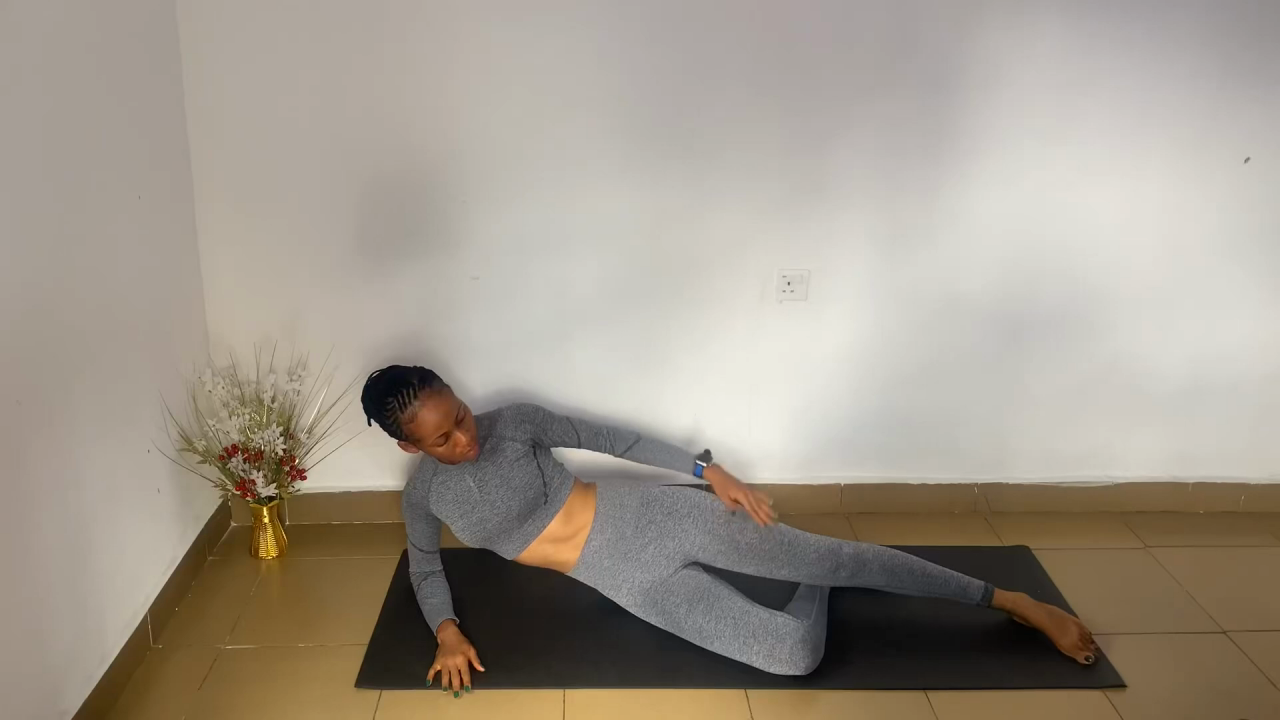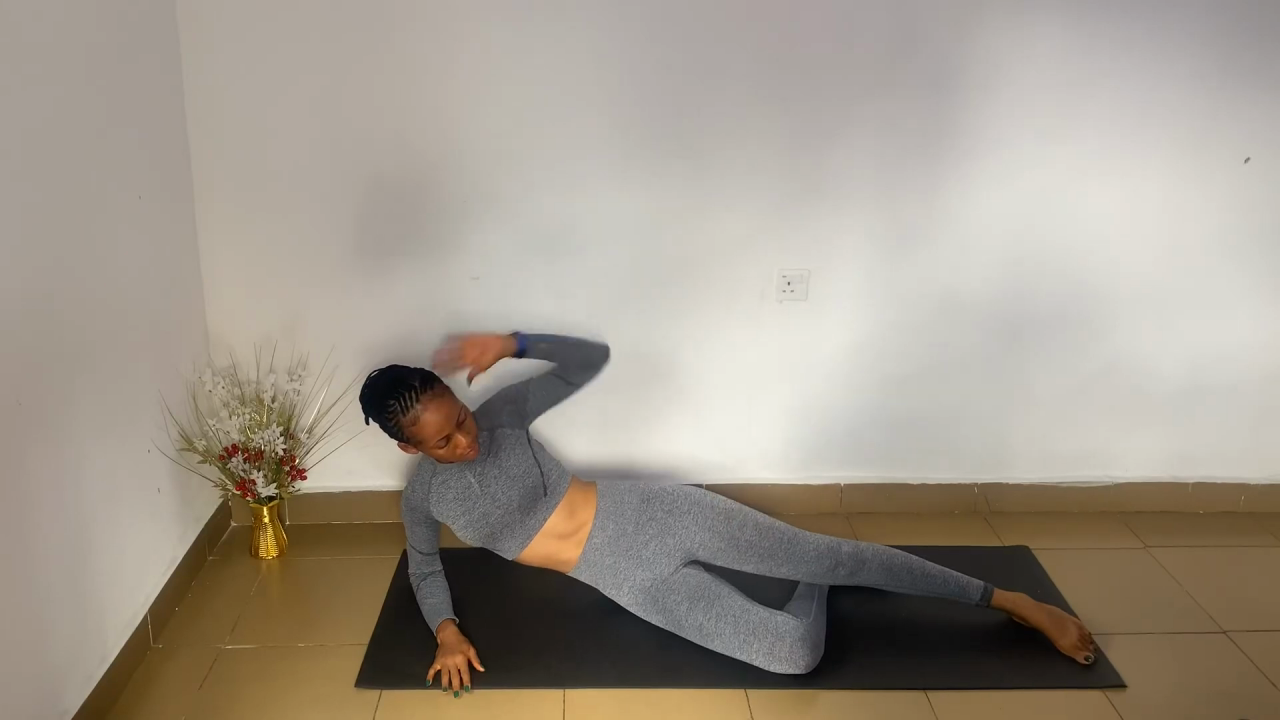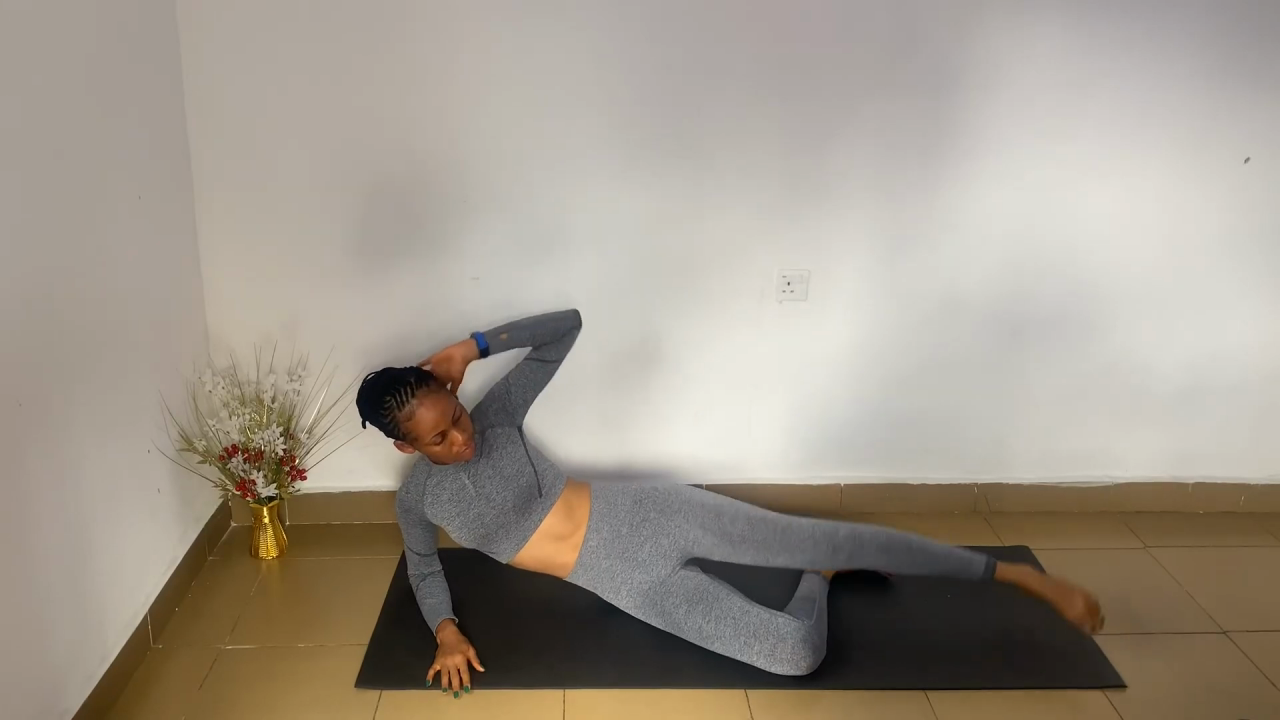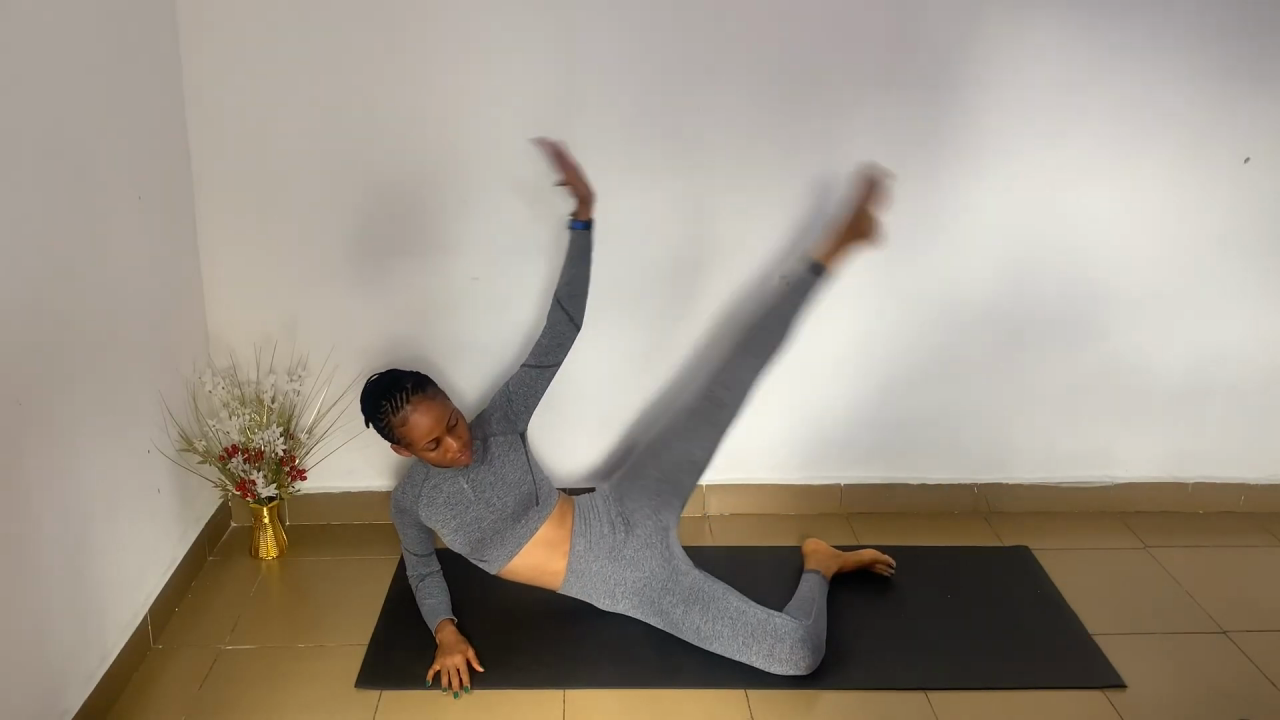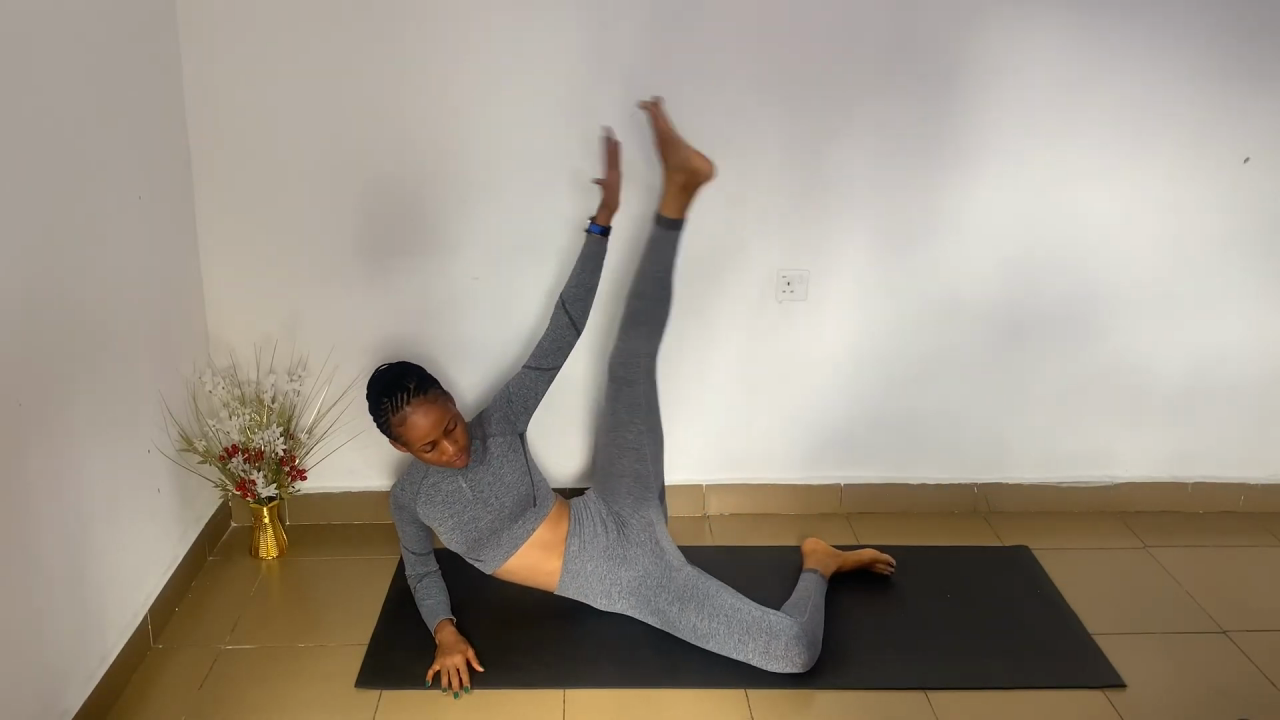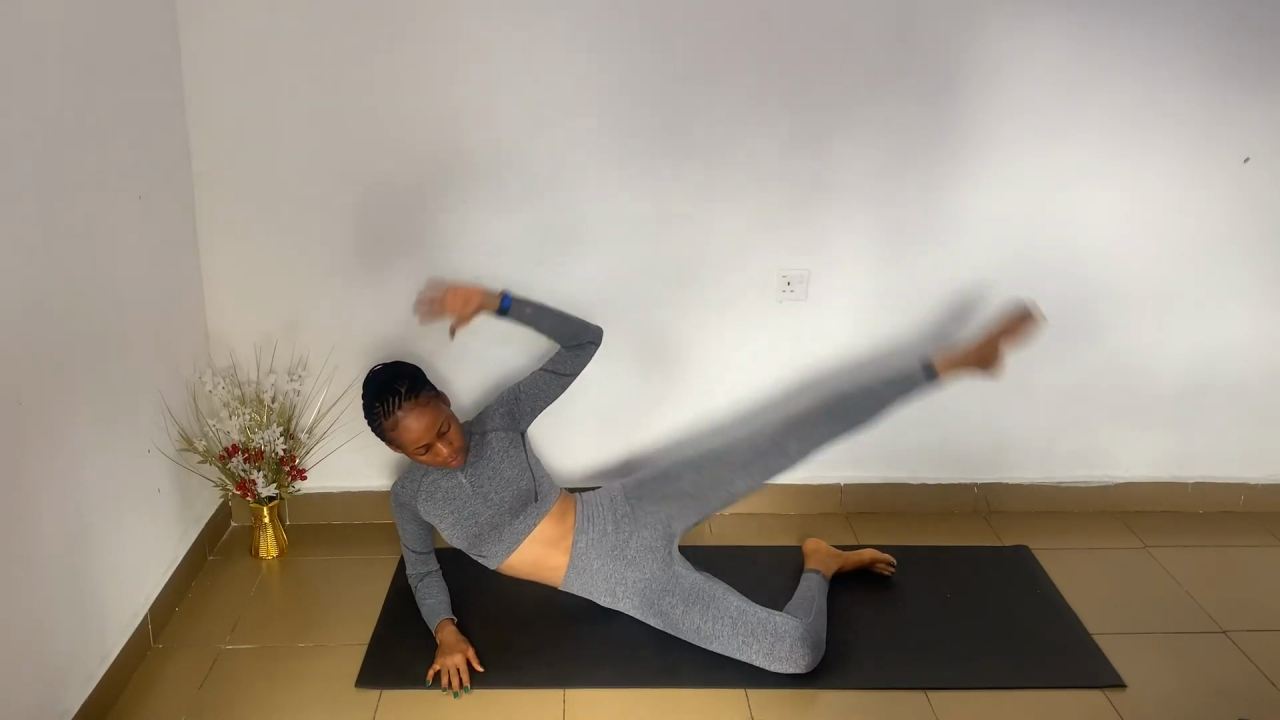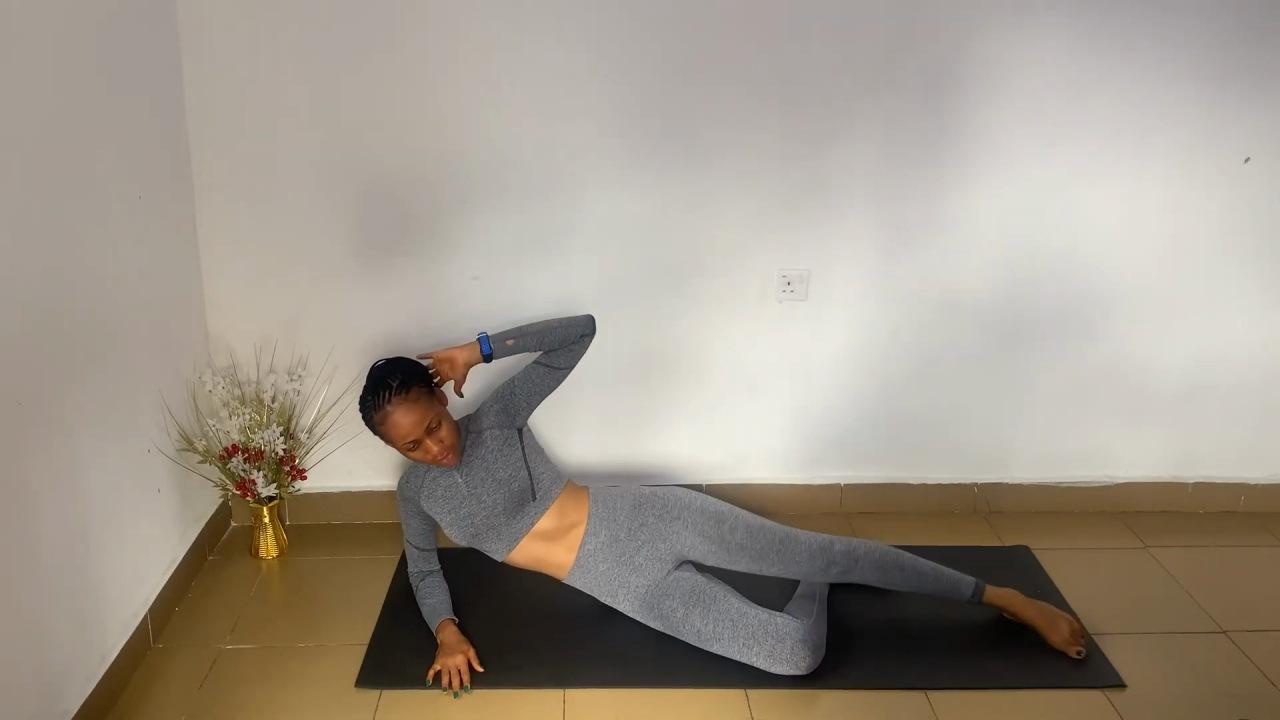
dt=0.4s
person 1, frame 1
left shoulder: (510, 422)
right shoulder: (423, 491)
left elbow: (610, 437)
right elbow: (424, 562)
left wrist: (708, 468)
right wrist: (447, 631)
left hip: (651, 519)
right hip: (630, 582)
left knee: (837, 556)
right knee: (795, 653)
left ankle: (1013, 601)
right ankle: (815, 582)
person 1, frame 2
left shoulder: (502, 418)
right shoulder: (423, 493)
left elbow: (593, 356)
right elbow: (422, 563)
left wrist: (511, 344)
right wrist: (446, 629)
left hip: (653, 518)
right hip: (630, 582)
left knee: (834, 553)
right knee: (795, 652)
left ankle: (1013, 601)
right ankle: (814, 586)
person 1, frame 3
left shoulder: (494, 414)
right shoulder: (417, 495)
left elbow: (568, 324)
right elbow: (422, 566)
left wrist: (476, 343)
right wrist: (446, 632)
left hip: (646, 519)
right hip: (627, 583)
left knee: (832, 538)
right knee: (796, 653)
left ankle: (1014, 575)
right ankle: (818, 579)
person 1, frame 4
left shoulder: (499, 420)
right shoulder: (411, 501)
left elbow: (564, 324)
right elbow: (425, 570)
left wrist: (583, 217)
right wrist: (446, 634)
left hip: (629, 521)
right hip: (618, 584)
left knee: (725, 385)
right knee: (798, 654)
right ankle: (822, 566)
person 1, frame 5
left shoulder: (498, 421)
right shoulder: (410, 495)
left elbow: (566, 325)
right elbow: (419, 566)
left wrist: (603, 219)
right wrist: (445, 632)
left hip: (622, 525)
right hip: (616, 586)
left knee: (631, 363)
right ankle: (824, 562)
person 1, frame 6
left shoulder: (495, 420)
right shoulder: (410, 494)
left elbow: (585, 341)
right elbow: (420, 564)
left wrist: (494, 301)
right wrist: (445, 631)
left hip: (638, 518)
right hip: (622, 587)
left knee: (786, 439)
right knee: (792, 652)
left ankle: (947, 364)
right ankle: (820, 564)
person 1, frame 7
left shoulder: (496, 416)
right shoulder: (414, 491)
left elbow: (580, 330)
right elbow: (421, 564)
left wrist: (481, 348)
right wrist: (446, 632)
left hip: (641, 524)
right hip: (624, 586)
left knee: (828, 553)
right knee: (798, 653)
left ankle: (1004, 598)
right ankle: (817, 585)
